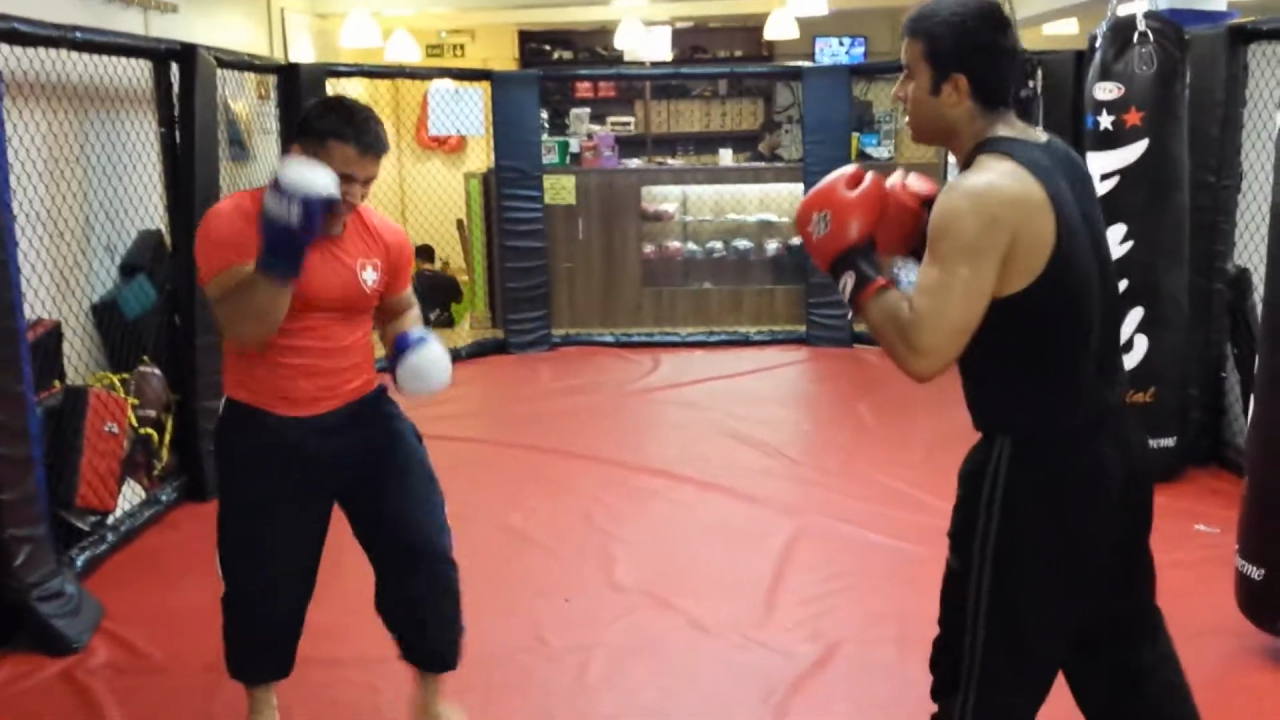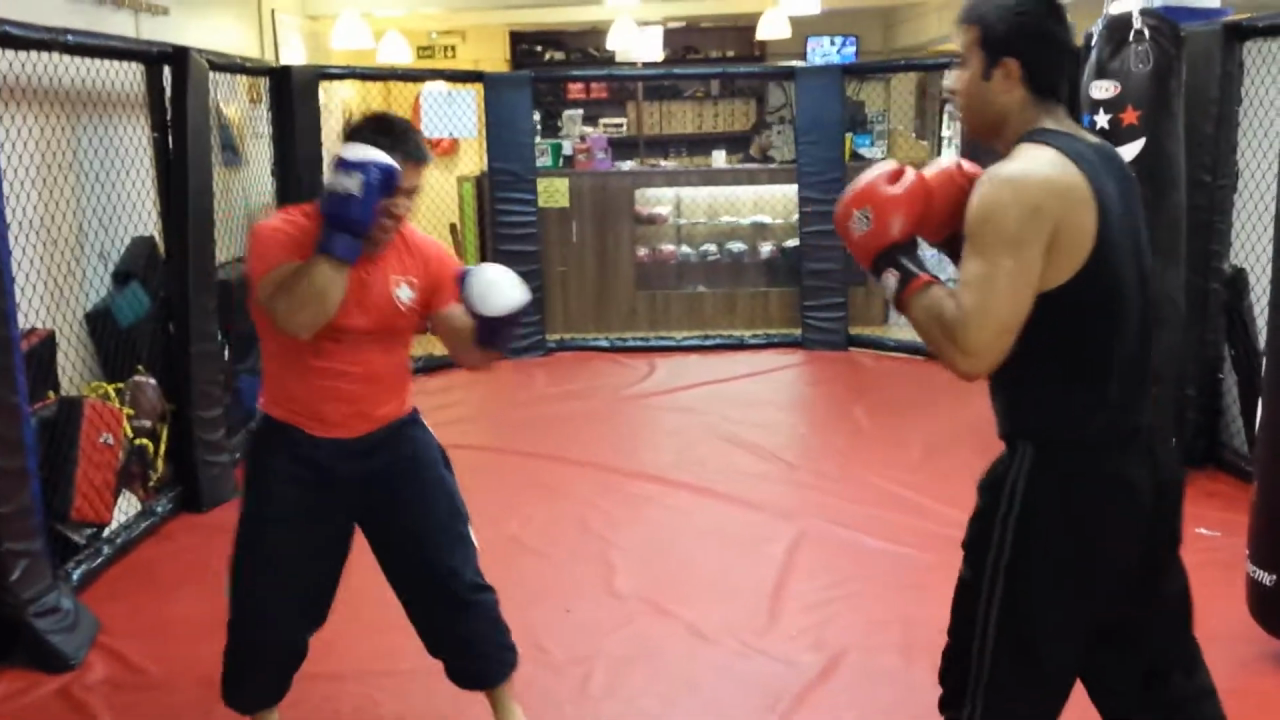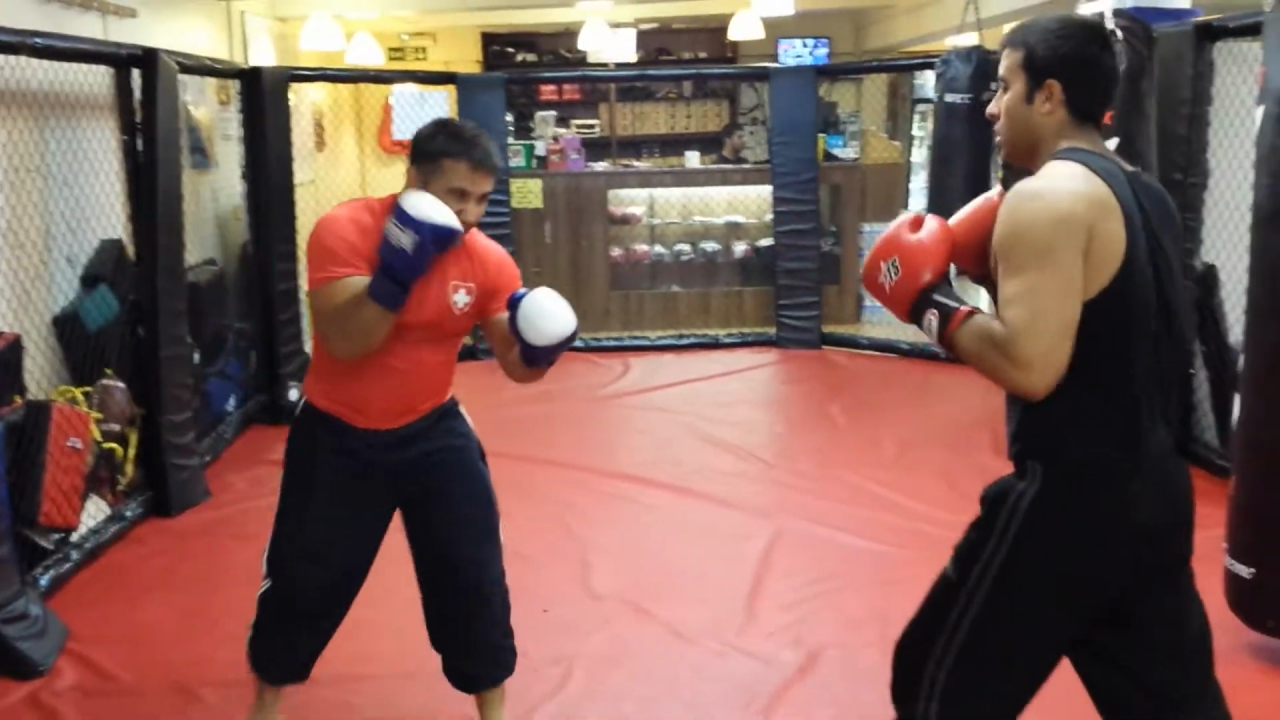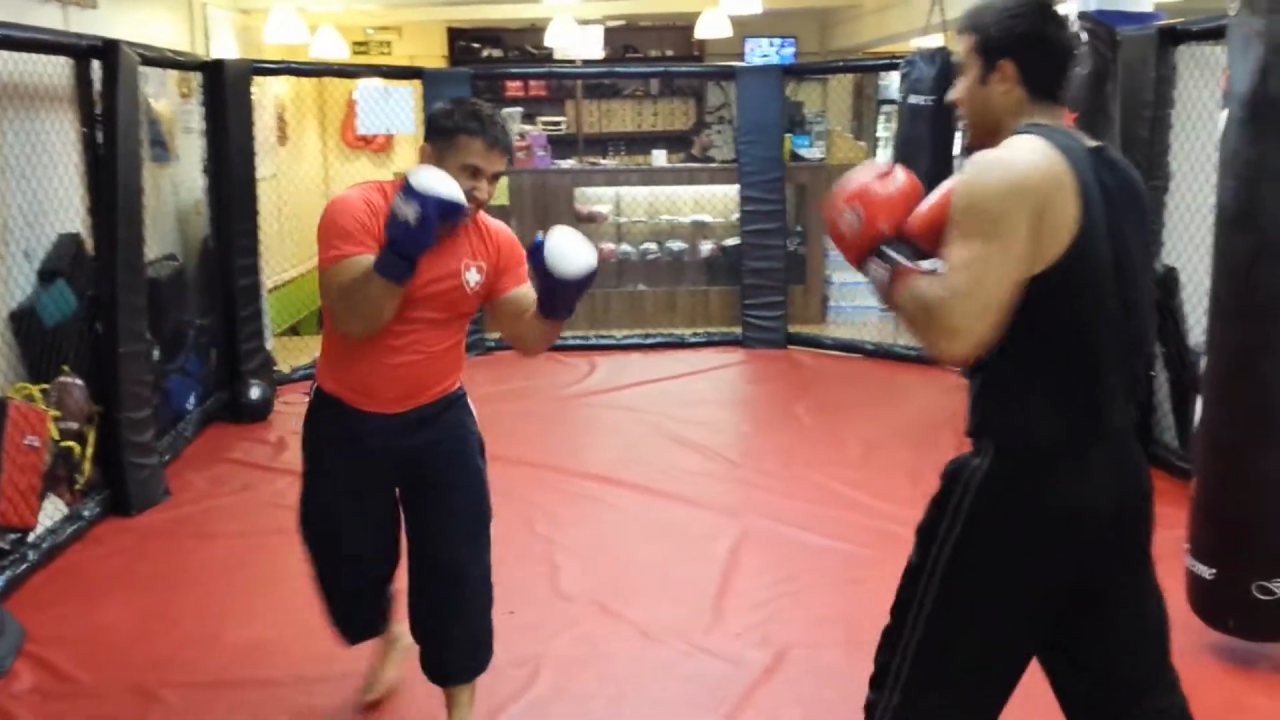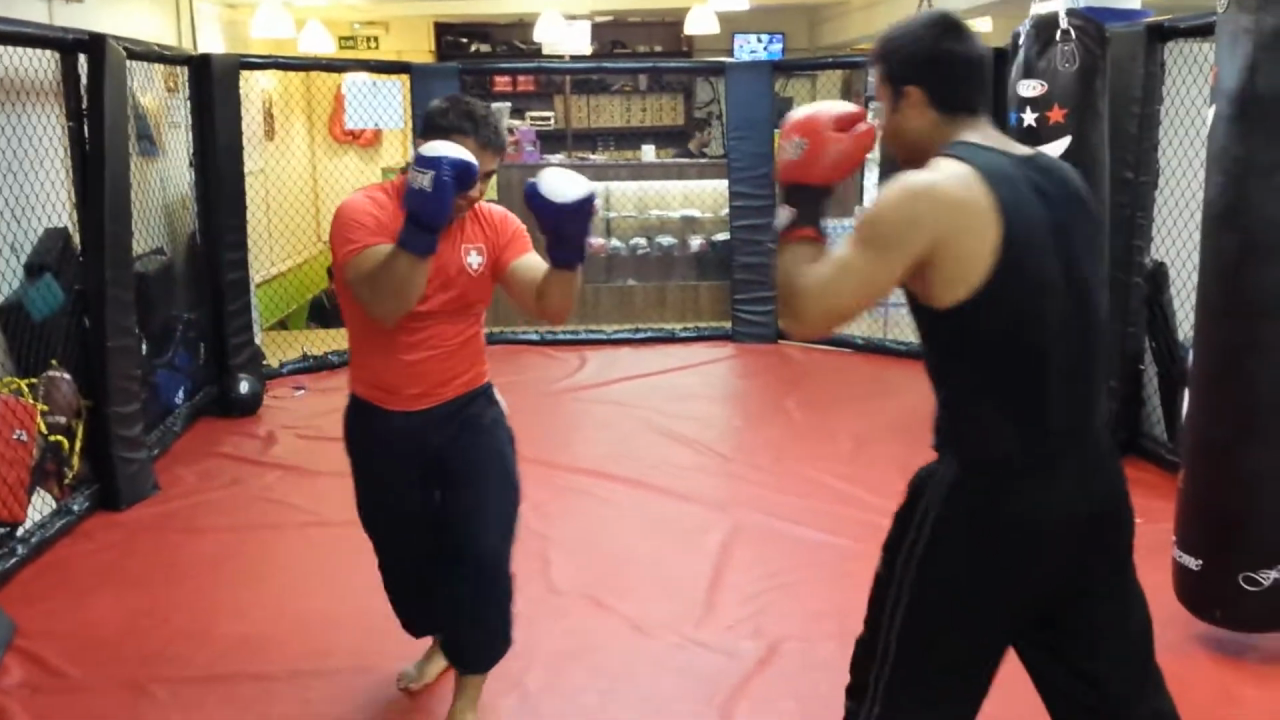
dt=0.2s
person 1, frame 1
left shoulder: (982, 195)
right shoulder: (1054, 157)
left elbow: (922, 350)
left wrist: (850, 264)
right wrist: (935, 230)
left hip: (1034, 467)
right hip: (1105, 447)
right knee: (1126, 654)
person 1, frame 2
left shoulder: (1019, 183)
right shoulder: (1101, 162)
left elbow: (970, 348)
left wrist: (894, 261)
right wrist: (975, 230)
left hip: (1060, 478)
right hip: (1138, 464)
person 1, frame 3
left shoulder: (1046, 198)
right shoulder: (1145, 195)
left elbow: (1030, 365)
left wrist: (930, 304)
left hip: (1069, 499)
right hip: (1153, 487)
person 1, frame 4
left shoulder: (1001, 171)
right shoulder: (1116, 174)
left elbow: (953, 334)
left wrist: (883, 254)
left hip: (1022, 481)
right hip: (1113, 472)
person 1, frame 5
left shoulder: (927, 196)
right shoulder: (1062, 181)
left elbow: (803, 315)
left wrist: (799, 205)
left hip: (987, 496)
right hip: (1089, 480)
person 2, frame 1
left shoulder: (385, 237)
right shoulder: (231, 222)
left elbow: (398, 313)
right elbow: (246, 330)
left wrist: (413, 344)
right wrist: (284, 248)
left hip: (363, 418)
right hip: (265, 433)
left knee: (424, 556)
right knee: (264, 583)
person 2, frame 2
left shoulder: (427, 256)
right shoulder: (281, 235)
left elbow: (467, 351)
right elbow: (299, 321)
left wrist: (490, 331)
right wrist: (341, 232)
left hip: (393, 442)
right hip: (296, 451)
left knee: (452, 580)
right knee: (269, 601)
person 2, frame 3
left shoulder: (488, 260)
right shoulder: (344, 229)
left elbow: (515, 365)
right elbow: (344, 343)
left wrist: (541, 348)
right wrist: (395, 274)
left hip: (433, 433)
right hip: (337, 437)
left knee: (472, 578)
right knee: (304, 578)
person 2, frame 4
left shoulder: (494, 241)
right shoulder: (356, 211)
left elbow: (528, 337)
right elbow: (353, 321)
left wrist: (559, 303)
right wrist: (404, 247)
left hip: (437, 419)
right hip: (346, 420)
left knee: (457, 568)
right knee: (346, 556)
right ankle: (386, 639)
person 2, frame 5
left shoulder: (495, 225)
right shoulder: (363, 213)
left elbow: (550, 308)
right elbow: (385, 307)
left wrist: (566, 246)
right wrist: (422, 224)
left hip: (466, 413)
right hip: (380, 421)
left knee: (480, 554)
right knee: (403, 551)
right ankle: (440, 642)
